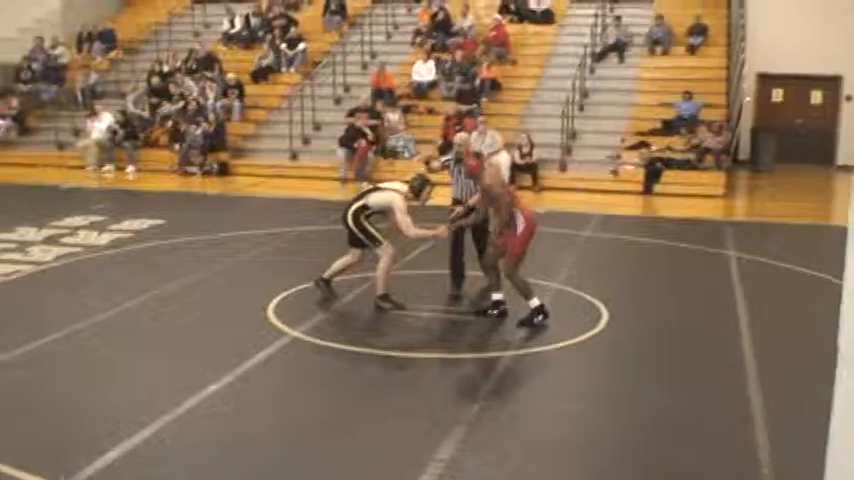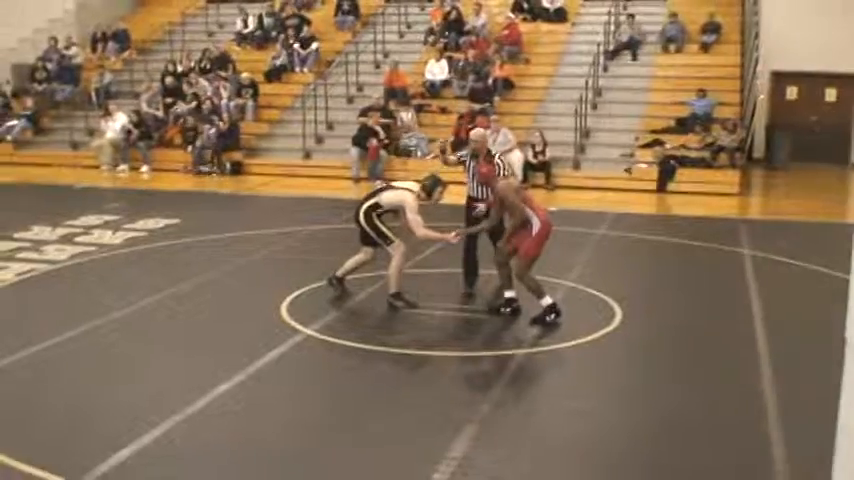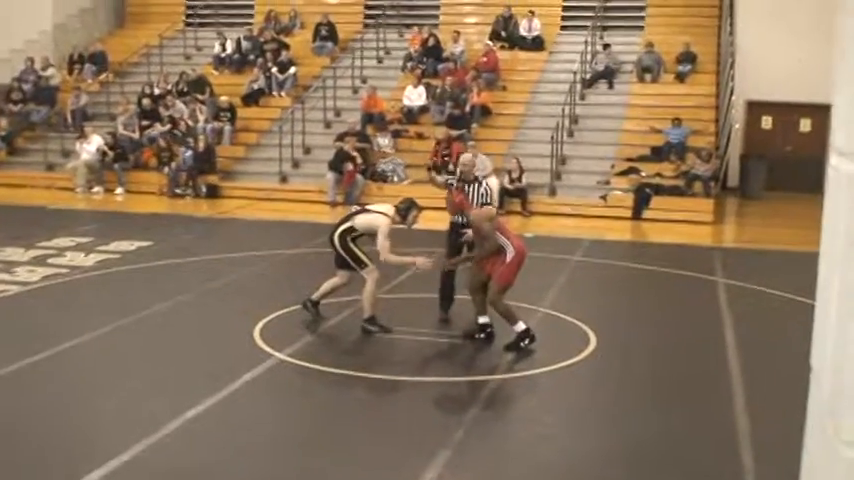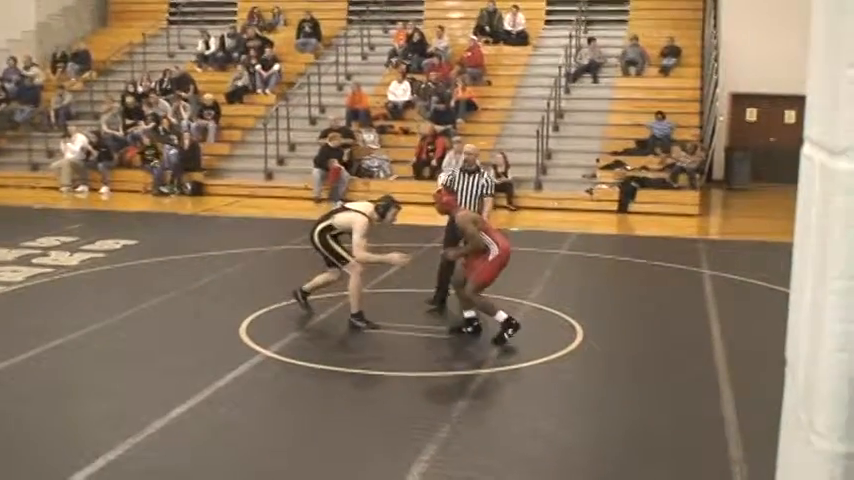
dt=0.3s
person 1, frame 1
right shoulder: (450, 159)
right elbow: (435, 167)
left wrist: (465, 207)
right wrist: (428, 163)
left hip: (476, 207)
right hip: (457, 206)
left knee: (483, 246)
right knee: (455, 247)
right ankle: (456, 287)
person 1, frame 2
left shoulder: (497, 160)
right shoulder: (467, 155)
right elbow: (450, 162)
left wrist: (487, 204)
right wrist: (443, 154)
right hip: (472, 204)
left knee: (499, 244)
right knee: (469, 245)
right ankle: (469, 285)
person 1, frame 3
left shoulder: (484, 186)
right shoulder: (452, 180)
right elbow: (436, 181)
right wrist: (430, 171)
right hip: (456, 228)
right knee: (448, 268)
right ankle: (444, 309)
person 1, frame 4
left shoulder: (485, 178)
right shoulder: (453, 174)
left elbow: (488, 203)
right hip: (455, 221)
right knee: (446, 260)
right ankle: (439, 299)
person 2, frame 1
left shoulder: (489, 181)
right shoulder: (485, 183)
left elbow: (506, 208)
right elbow: (479, 214)
left wrist: (495, 237)
right wrist: (458, 223)
left hip: (521, 224)
right hip: (510, 224)
left knee: (510, 271)
right knee: (488, 262)
left ankle: (539, 311)
right ankle: (498, 305)
person 2, frame 2
left shoulder: (503, 187)
right shoulder: (498, 191)
left elbow: (520, 214)
right elbow: (492, 221)
left wrist: (506, 238)
right wrist: (467, 231)
left hip: (537, 225)
right hip: (526, 225)
left knee: (521, 272)
right knee: (501, 259)
left ankle: (552, 310)
right ankle: (511, 302)
person 2, frame 3
left shoulder: (475, 217)
right shoulder: (475, 215)
left elbow: (493, 243)
right elbow: (480, 246)
left wrist: (471, 259)
right wrist: (458, 260)
left hip: (512, 252)
right hip: (503, 252)
left knee: (493, 298)
right knee: (474, 284)
left ankle: (525, 335)
right ankle: (484, 329)
person 2, frame 4
left shoulder: (461, 219)
right shoulder: (461, 215)
left elbow: (478, 243)
left wrist: (458, 253)
right wrist: (457, 252)
left hip: (497, 252)
right hip: (489, 250)
left knee: (470, 292)
right knee: (458, 281)
left ankle: (508, 323)
right ankle: (471, 322)
person 3, frame 1
left shoulder: (403, 188)
right shoulder: (399, 200)
right elbow: (409, 232)
right wrist: (436, 233)
left hip: (355, 214)
right hip: (356, 216)
left knee: (355, 256)
right knee: (387, 252)
left ankle: (324, 280)
right ankle: (381, 299)
person 3, frame 2
left shoulder: (416, 187)
right shoulder: (411, 199)
right elbow: (419, 232)
right wrist: (446, 237)
left hip: (366, 213)
right hip: (367, 214)
left knee: (368, 254)
right knee: (399, 250)
left ankle: (337, 279)
right ankle: (394, 297)
person 3, frame 3
left shoulder: (391, 209)
right shoulder: (385, 222)
right elbow: (384, 257)
right wrist: (414, 261)
left hip: (342, 235)
right hip: (342, 237)
left knee: (343, 277)
right knee: (373, 275)
left ankle: (312, 302)
right ankle: (368, 322)
person 3, frame 4
left shoulder: (370, 207)
right shoulder: (362, 221)
right elbow: (359, 255)
right wrist: (389, 258)
left hip: (325, 233)
right hip: (322, 235)
left knee: (334, 274)
right knee: (356, 270)
left ankle: (302, 292)
right ankle: (356, 317)
